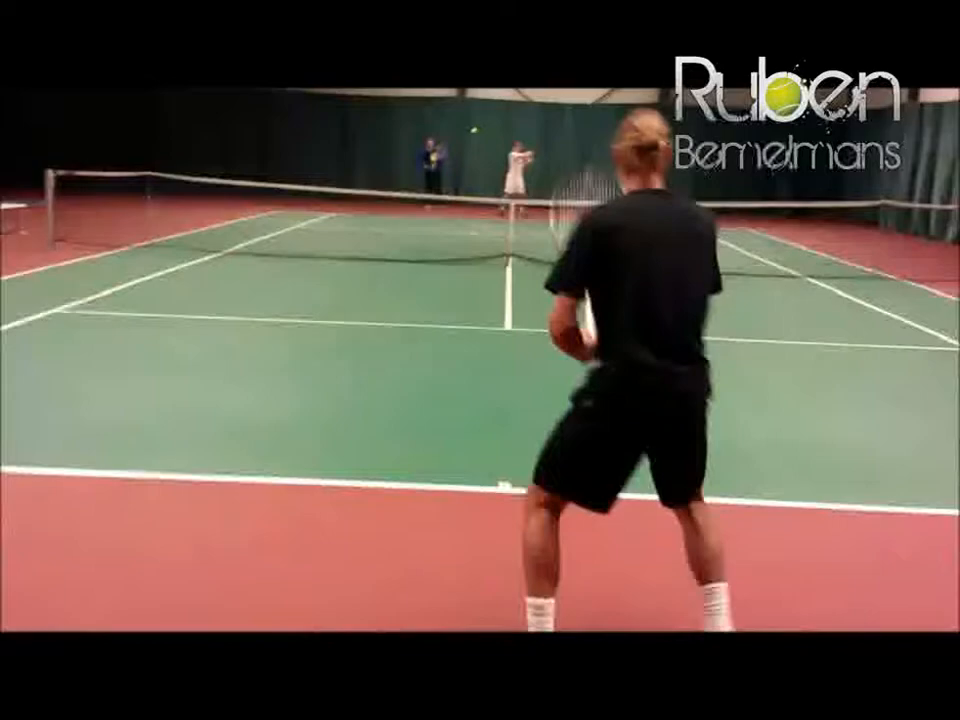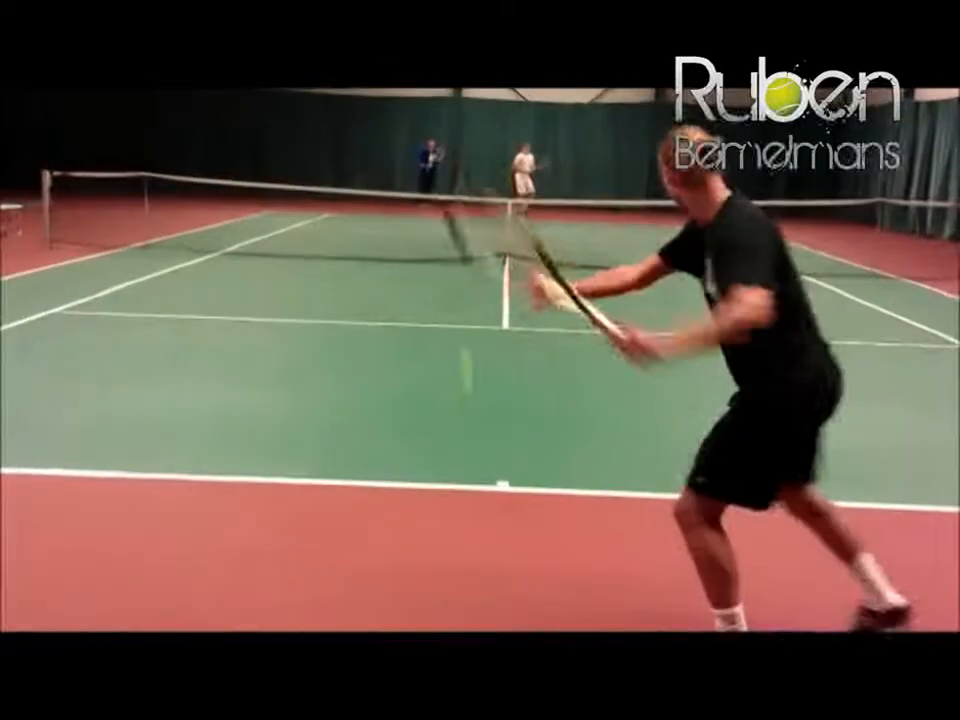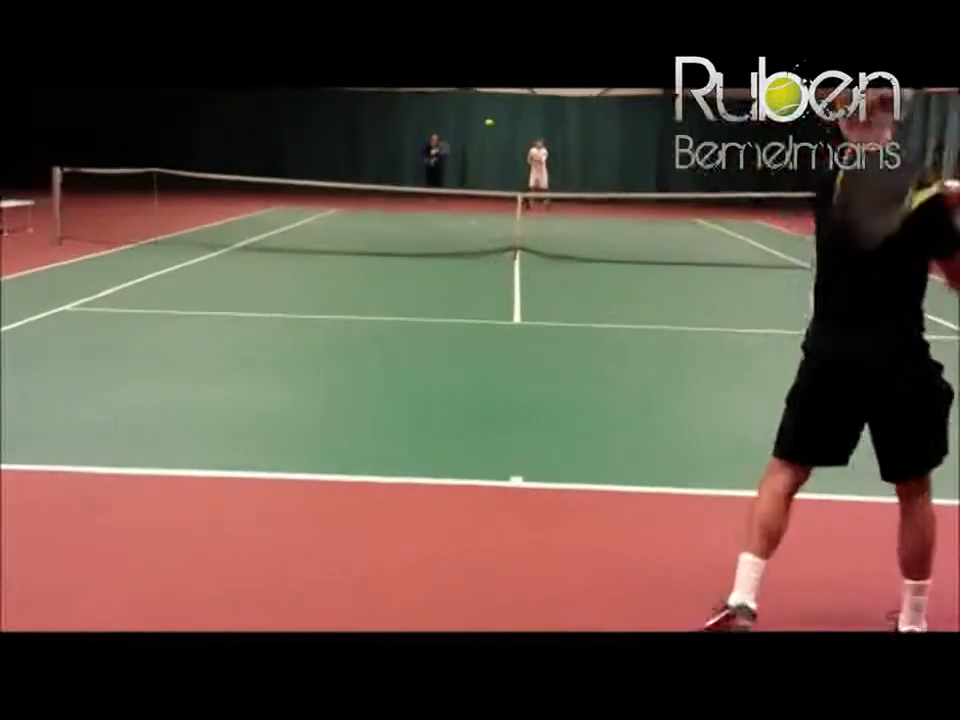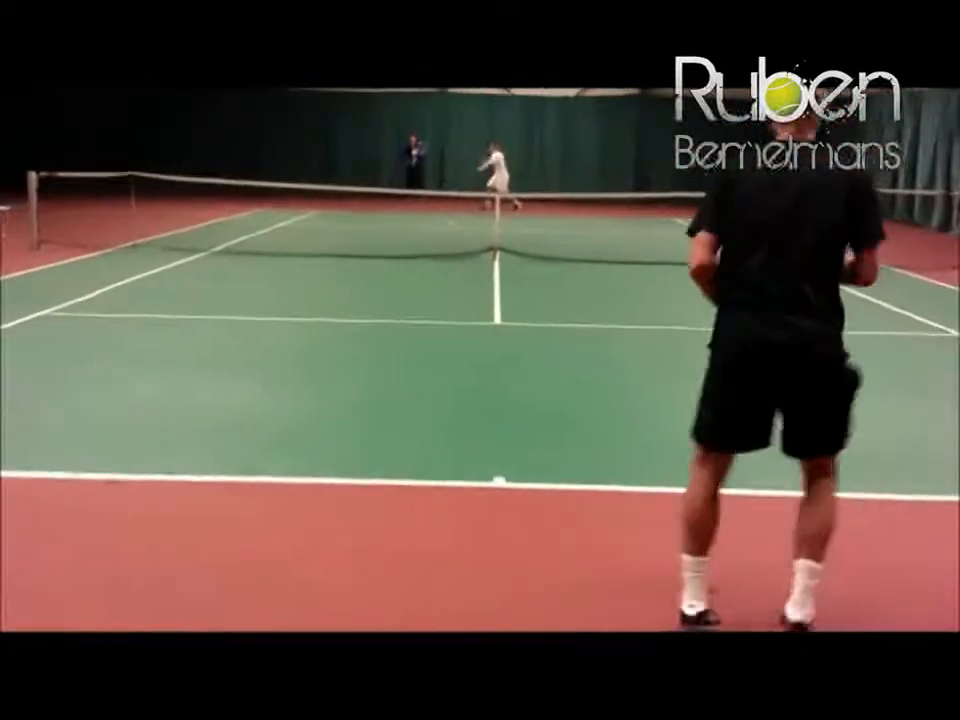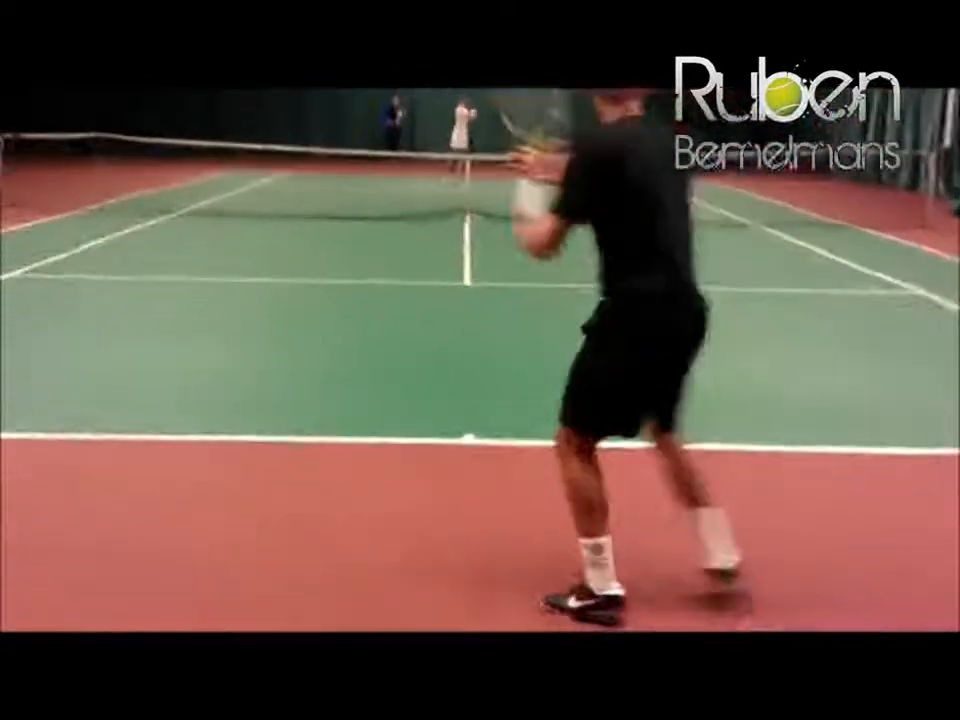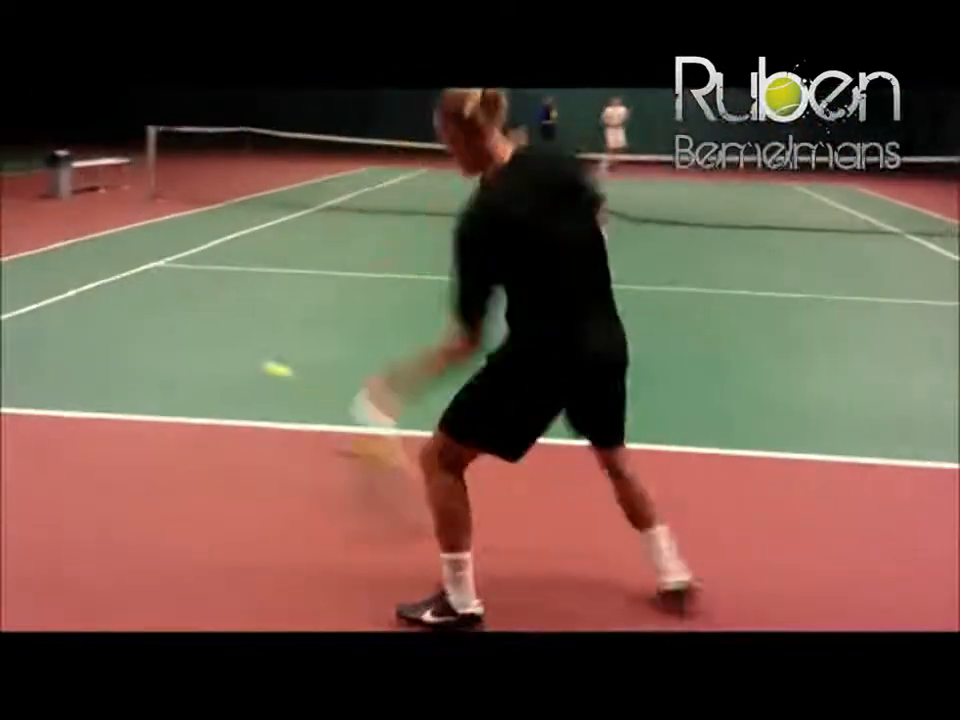
dt=0.7s
person 1, frame 1
left shoulder: (599, 223)
right shoulder: (701, 223)
left elbow: (560, 327)
left wrist: (591, 352)
left hip: (621, 390)
right hip: (686, 389)
left knee: (543, 502)
right knee: (689, 505)
left ankle: (541, 626)
right ankle: (720, 623)
person 1, frame 2
left shoulder: (740, 229)
right shoulder: (705, 230)
left elbow: (754, 312)
right elbow: (641, 272)
left wrist: (671, 343)
right wrist: (567, 290)
left hip: (785, 389)
right hip: (805, 381)
left knee: (695, 511)
right knee: (795, 492)
left ankle: (731, 630)
right ankle: (883, 600)
person 1, frame 3
left shoulder: (831, 181)
left hip: (829, 353)
right hip: (898, 358)
left knee: (784, 474)
right knee: (914, 490)
left ankle: (742, 600)
right ankle: (913, 621)
person 1, frame 4
left shoulder: (735, 174)
right shoulder: (850, 178)
left elbow: (700, 264)
right elbow: (866, 272)
left hip: (741, 339)
right hip: (813, 342)
left knee: (708, 465)
right knee: (820, 476)
left ankle: (694, 605)
right ankle: (801, 611)
person 1, frame 5
left shoulder: (598, 147)
right shoulder: (670, 141)
left elbow: (545, 244)
left wrist: (526, 229)
right wrist: (565, 174)
left hip: (636, 317)
right hip: (685, 312)
left knee: (574, 445)
right knee: (663, 430)
left ankle: (602, 589)
right ankle: (721, 556)
person 1, frame 6
left shoulder: (478, 218)
right shoulder: (557, 166)
left elbow: (466, 339)
left wrist: (406, 380)
left hip: (542, 355)
right hip: (602, 348)
left knee: (441, 456)
right knee: (611, 454)
left ankle: (460, 602)
right ankle: (671, 572)
